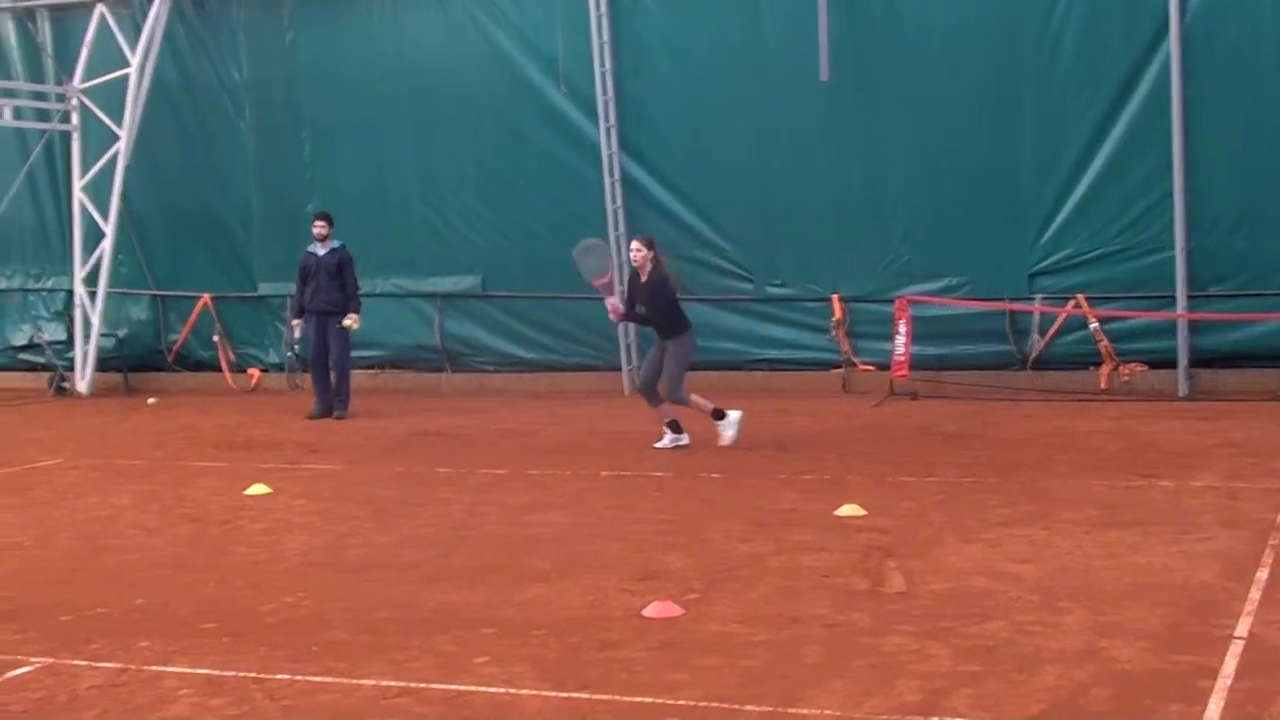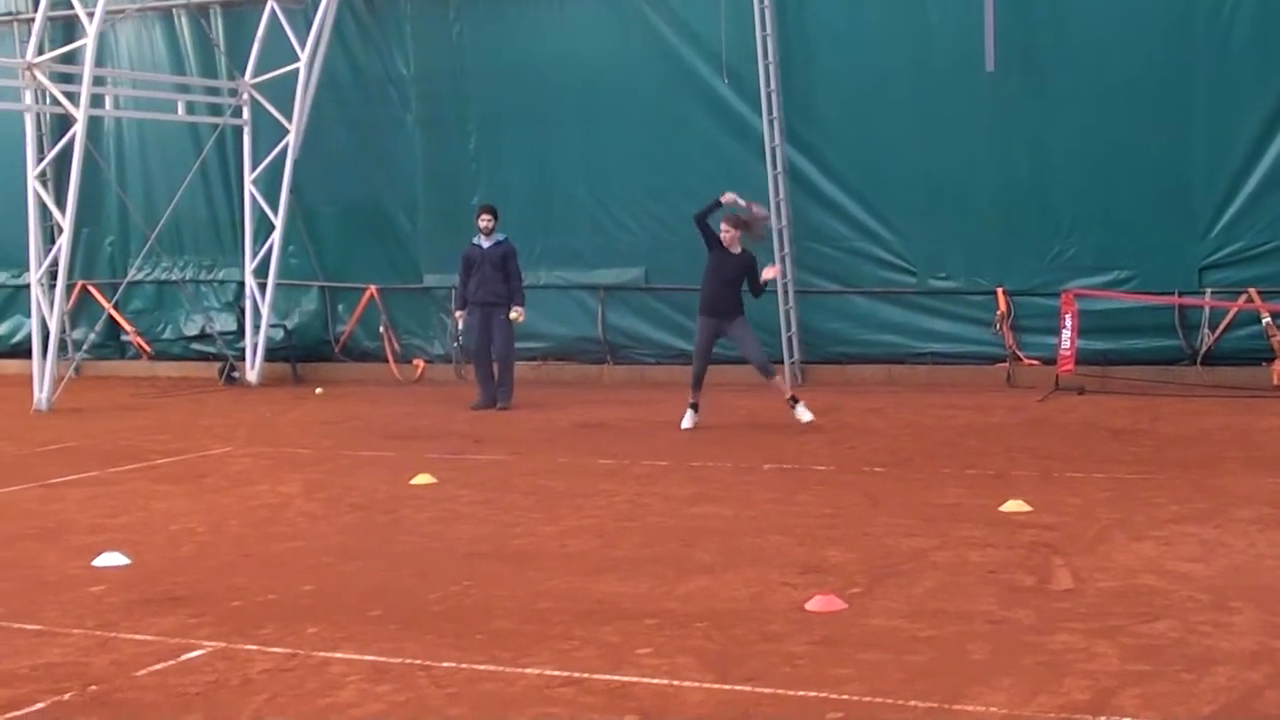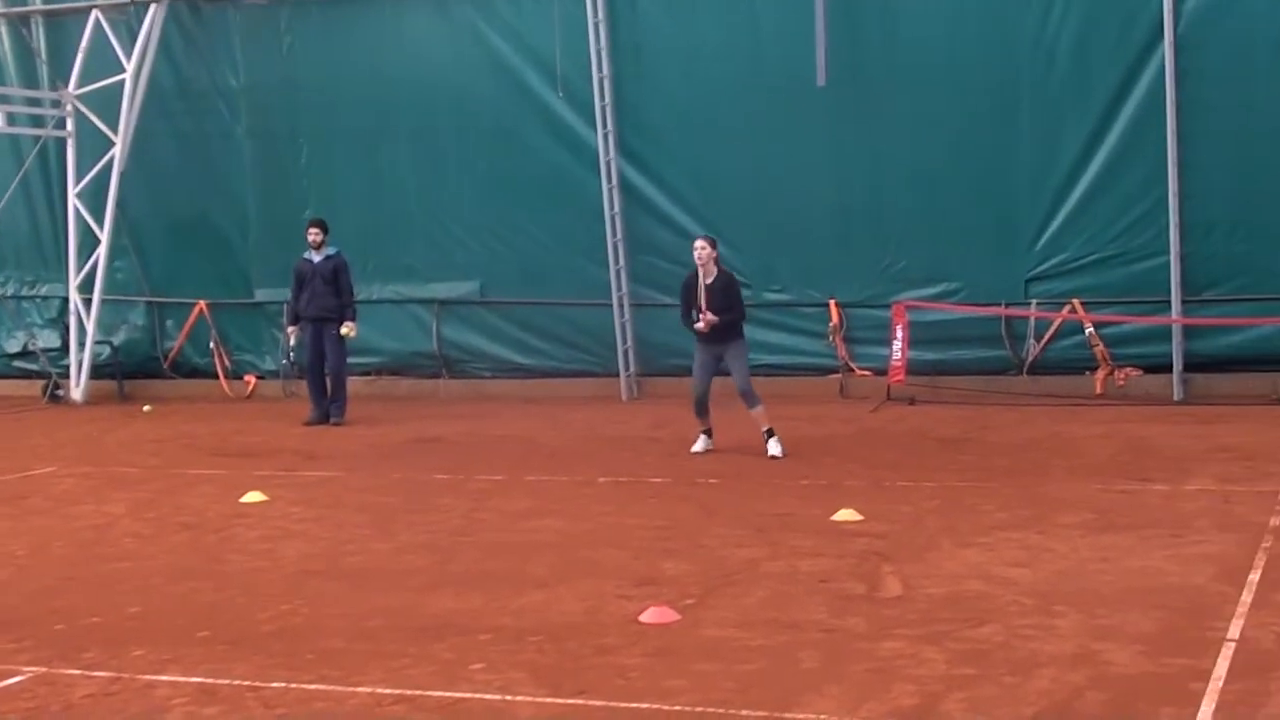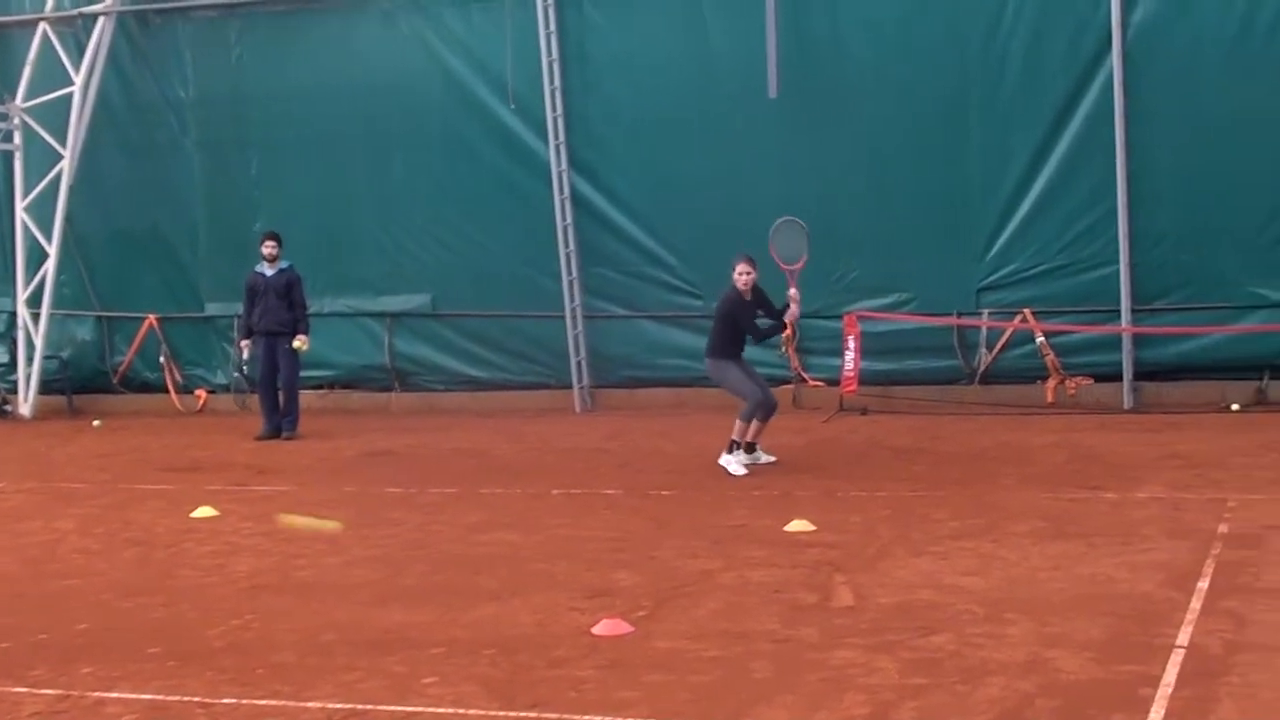
dt=1s
person 1, frame 1
left shoulder: (658, 279)
right shoulder: (634, 277)
left elbow: (652, 318)
right elbow: (632, 308)
left wrist: (624, 314)
right wrist: (619, 312)
left hip: (679, 338)
right hip: (663, 339)
left knee: (670, 392)
right knee: (645, 385)
left ankle: (725, 417)
right ankle: (675, 432)
person 1, frame 2
left shoulder: (748, 259)
right shoulder: (715, 246)
left elbow: (756, 293)
right elbow: (699, 219)
left wrist: (763, 279)
right wrist: (722, 201)
left hip: (735, 320)
right hip: (708, 318)
left knee: (760, 361)
right knee: (699, 370)
left ankle: (795, 404)
right ankle: (692, 410)
person 1, frame 3
left shoulder: (727, 280)
right shoulder: (689, 283)
left elbow: (739, 314)
right elbow: (685, 317)
left wrist: (717, 321)
right wrist: (696, 326)
left hip: (733, 343)
right hip: (705, 345)
left knee: (744, 388)
right knee: (699, 395)
left ankle: (771, 438)
right ankle: (706, 436)
person 1, frame 4
left shoulder: (753, 292)
right shoulder: (734, 301)
left elbow: (773, 314)
right elbow: (758, 336)
left wrist: (791, 304)
right wrist: (786, 322)
left hip: (734, 359)
right hip: (719, 362)
left knee: (769, 402)
right knee: (756, 398)
left ankle: (749, 450)
right ankle: (731, 453)
person 2, frame 1
left shoulder: (341, 254)
right shoulder: (307, 257)
left elbow: (351, 285)
right elbow: (300, 288)
left wrist: (354, 310)
right wrist: (297, 315)
left hip: (337, 315)
right hip: (314, 316)
left knee: (340, 360)
right knee: (316, 360)
left ankle: (340, 405)
right ankle: (323, 404)
person 2, frame 2
left shoulder: (506, 247)
right shoulder: (470, 250)
left elbow: (515, 278)
right elbow: (463, 280)
left wrist: (518, 303)
right wrist: (460, 307)
left hip: (500, 307)
right hip: (476, 308)
left knee: (503, 351)
right knee: (479, 352)
left ankle: (503, 396)
right ankle: (487, 395)
person 2, frame 3
left shoulder: (337, 260)
right shoulder: (301, 264)
left elbow: (346, 292)
right elbow: (295, 295)
left wrist: (350, 318)
right wrist: (292, 322)
left hip: (333, 322)
right hip: (309, 323)
left knee: (336, 366)
right knee: (312, 367)
left ankle: (337, 411)
right ankle: (320, 410)
person 2, frame 4
left shoulder: (290, 274)
right shoulder: (254, 277)
left elbow: (299, 306)
right elbow: (248, 308)
left wrist: (302, 331)
right wrist: (245, 335)
left hip: (286, 335)
right hip: (262, 336)
left knee: (288, 380)
right knee: (265, 381)
left ankle: (289, 426)
right ankle: (271, 425)
